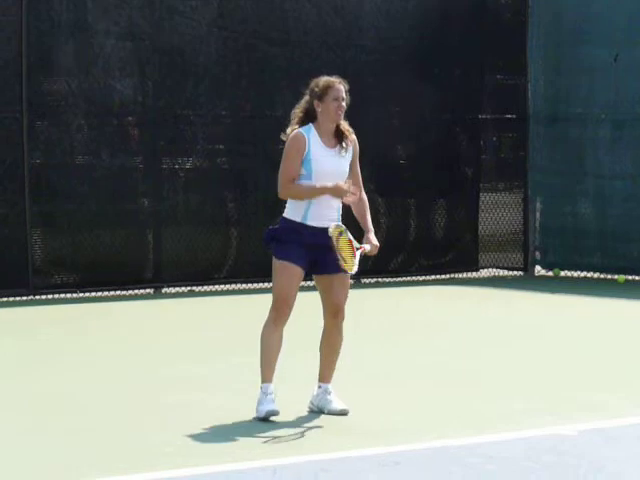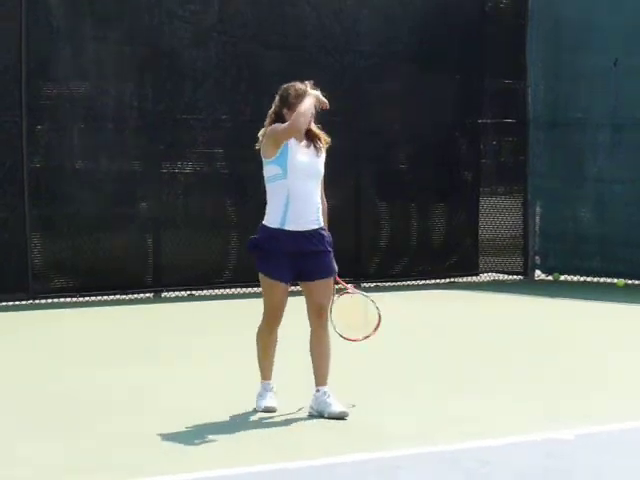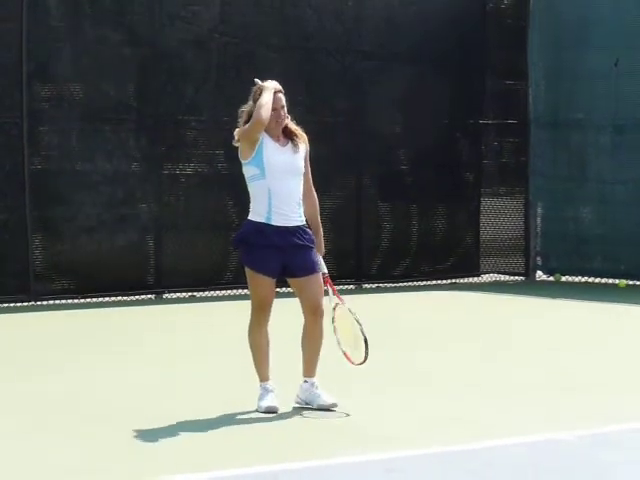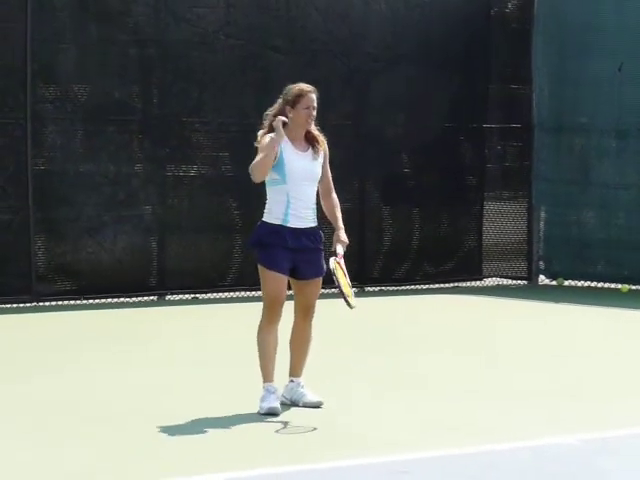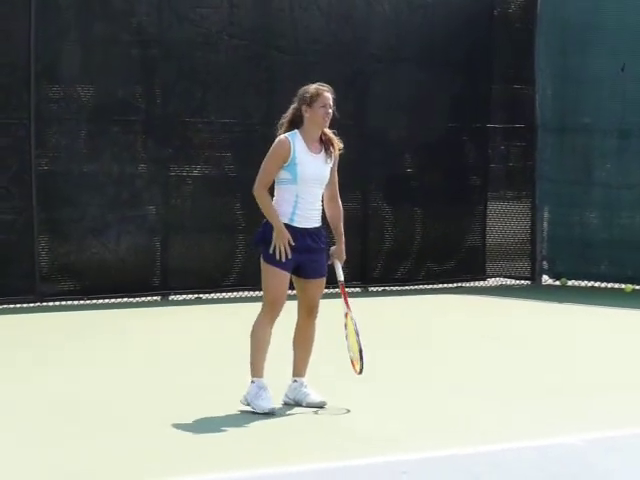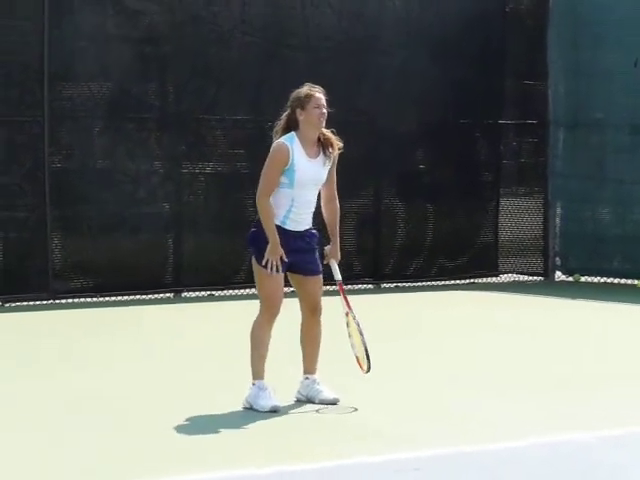
dt=0.5s
person 1, frame 1
left shoulder: (350, 142)
right shoulder: (299, 137)
left elbow: (358, 193)
right elbow: (285, 188)
left wrist: (369, 231)
right wrist: (326, 189)
left hip: (332, 235)
right hip: (295, 233)
left knee: (336, 314)
right knee: (280, 310)
left ankle: (323, 391)
right ankle: (266, 392)
person 1, frame 2
left shoulder: (319, 143)
right shoulder: (273, 136)
right elbow: (296, 126)
left wrist: (325, 235)
right wrist: (311, 96)
left hip: (314, 239)
right hip: (278, 238)
left knee: (320, 316)
right knee: (272, 318)
left ankle: (322, 395)
right ankle: (266, 387)
person 1, frame 3
left shoulder: (299, 140)
right shoulder: (249, 139)
right elbow: (260, 121)
left wrist: (318, 234)
right wrist: (267, 89)
left hip: (298, 235)
right hip: (262, 235)
left knee: (316, 310)
right knee: (261, 313)
left ankle: (309, 386)
right ankle: (266, 389)
person 1, frame 4
left shoulder: (319, 146)
right shoulder: (272, 141)
left elbow: (327, 193)
right elbow: (257, 175)
left wrist: (339, 228)
right wrist: (273, 137)
left hip: (309, 236)
right hip: (276, 235)
left knee: (306, 313)
right knee: (272, 312)
left ankle: (295, 385)
right ankle: (269, 390)
person 1, frame 5
left shoulder: (331, 148)
right shoulder: (286, 143)
left elbow: (332, 199)
right elbow: (259, 189)
left wrist: (340, 241)
right wrist: (278, 227)
left hip: (314, 237)
right hip: (283, 236)
left knee: (310, 313)
right knee: (271, 308)
left ankle: (298, 385)
right ankle: (256, 386)
person 1, frame 6
left shoulder: (331, 148)
right shoulder: (283, 148)
left elbow: (330, 198)
right elbow: (262, 197)
left wrist: (335, 240)
right wrist: (273, 242)
left hip: (305, 237)
right hip: (272, 234)
left knee: (313, 310)
right knee: (270, 309)
left ankle: (309, 382)
right ankle: (257, 388)
